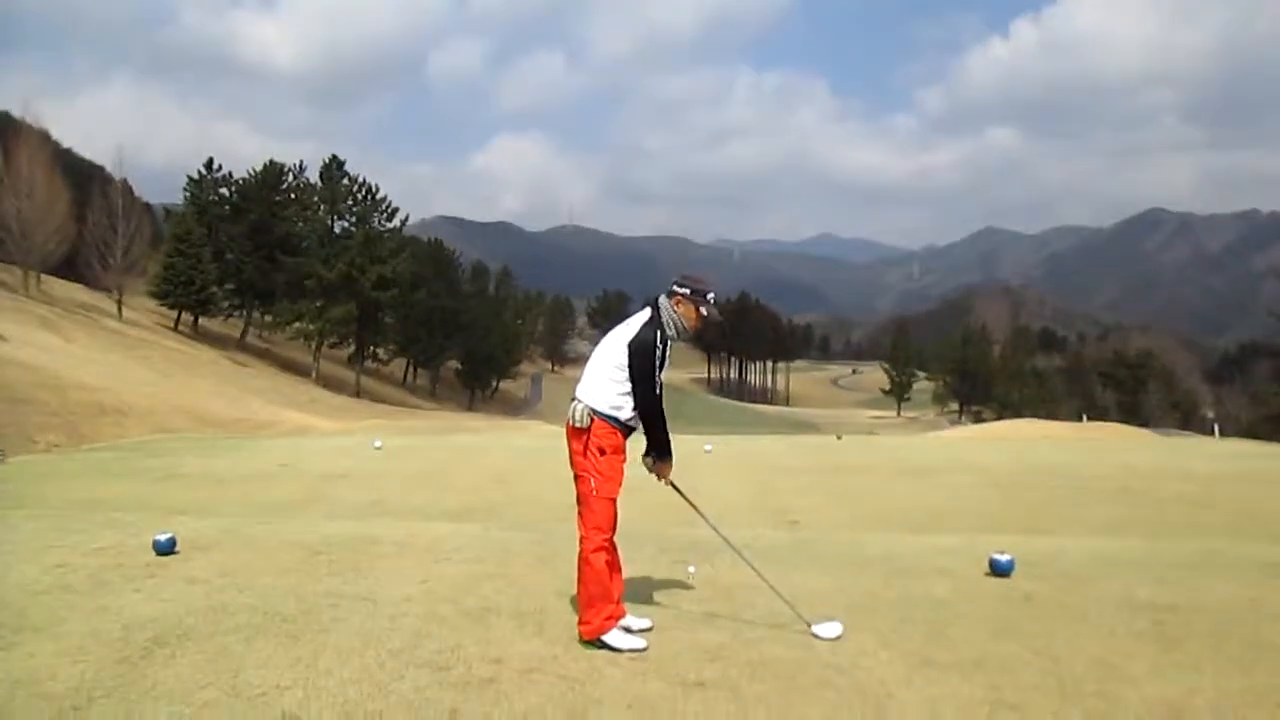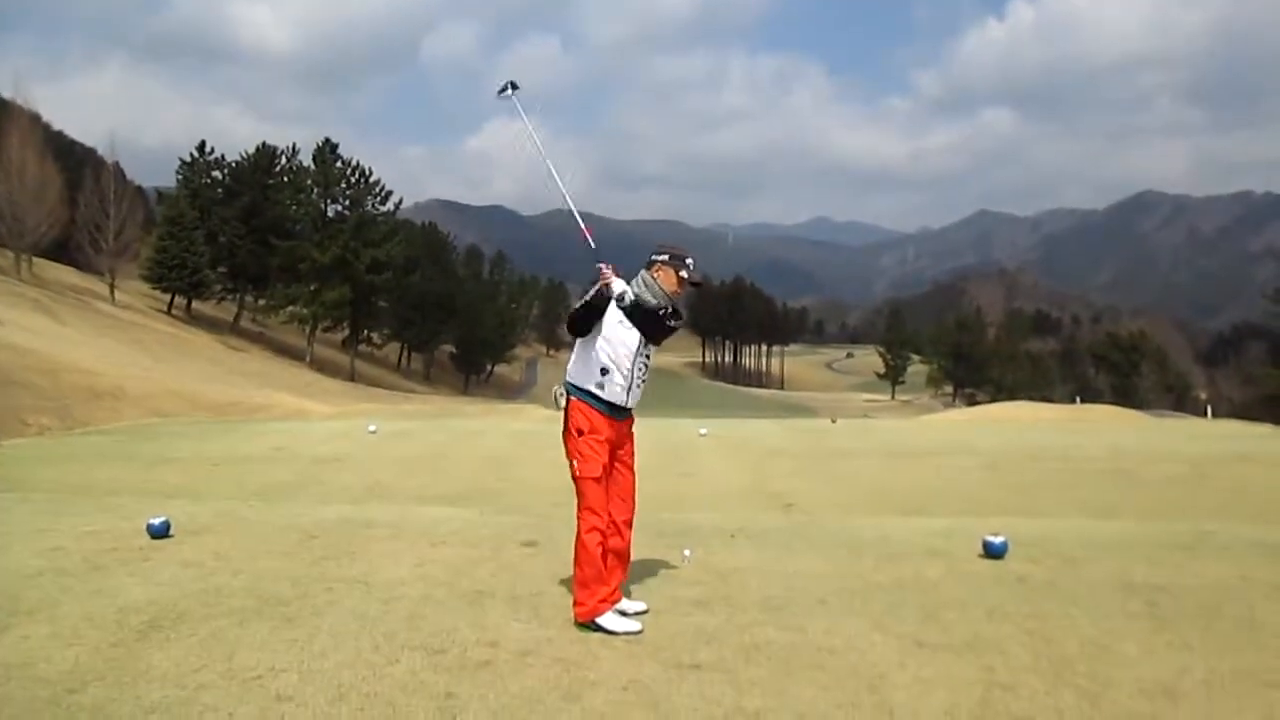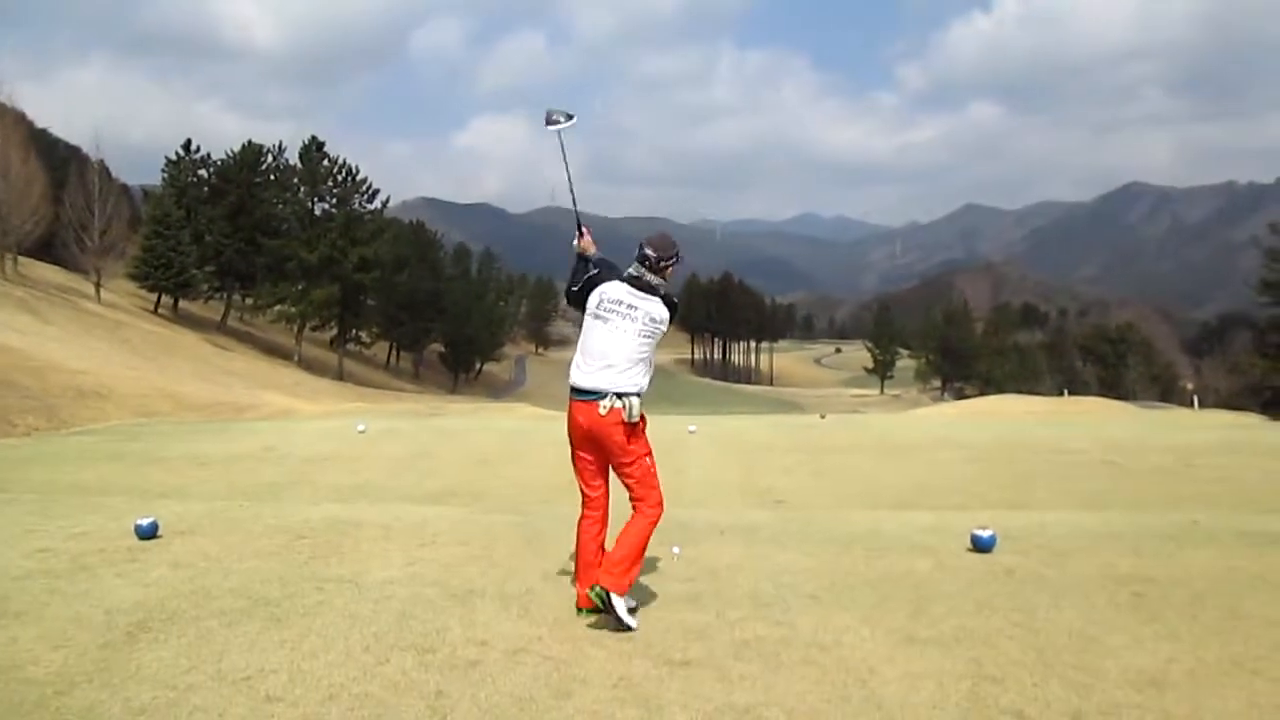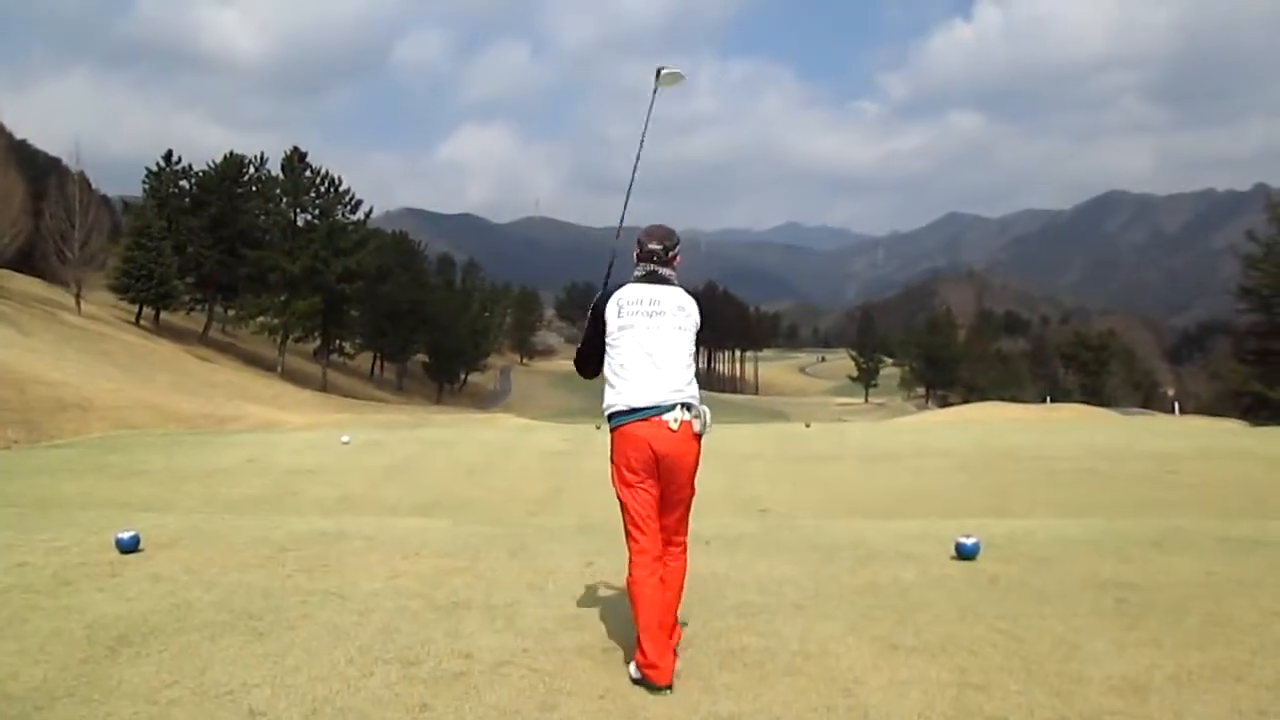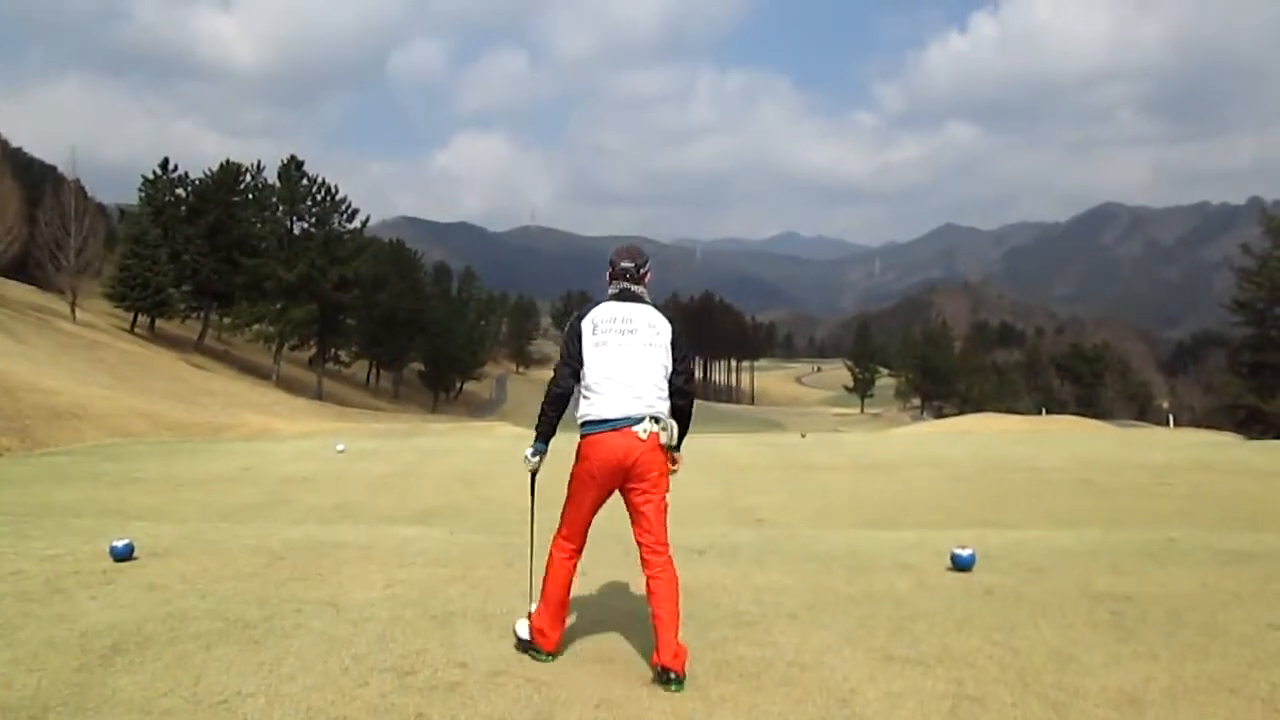
dt=1s
person 1, frame 1
left shoulder: (652, 329)
right shoulder: (649, 335)
left elbow: (648, 398)
right elbow: (648, 401)
left wrist: (654, 449)
right wrist: (663, 455)
left hip: (605, 432)
right hip: (597, 432)
left knee: (605, 527)
right knee: (597, 527)
left ankle: (610, 610)
right ankle: (598, 624)
person 1, frame 2
left shoulder: (670, 317)
right shoulder: (607, 293)
left elbow: (651, 327)
right elbow: (575, 325)
left wrist: (625, 294)
right wrist: (605, 290)
left hip: (621, 420)
right hip: (586, 415)
left knee: (621, 513)
right knee: (594, 513)
left ankle: (609, 595)
right ankle: (591, 608)
person 1, frame 3
left shoulder: (601, 288)
right shoulder: (666, 309)
left elbow: (573, 295)
left wrist: (586, 256)
right wrist: (597, 260)
left hip: (580, 408)
right hip: (621, 413)
left knee: (594, 504)
right knee: (648, 504)
left ankle: (589, 591)
right ankle: (608, 584)
person 1, frame 4
left shoulder: (612, 301)
right shoulder: (691, 306)
left elbow: (586, 367)
left hip: (631, 431)
right hip: (682, 428)
left knee: (643, 548)
right knee: (674, 542)
left ankle: (654, 665)
right ankle: (665, 641)
person 1, frame 5
left shoulder: (587, 320)
right shoulder: (664, 324)
left elbow: (562, 384)
right elbow: (684, 389)
left wrist: (540, 442)
right wrist: (675, 443)
left hip: (599, 441)
right hip: (648, 442)
left knee: (569, 542)
right knee: (657, 552)
left ankle: (544, 635)
right ankle: (671, 660)
